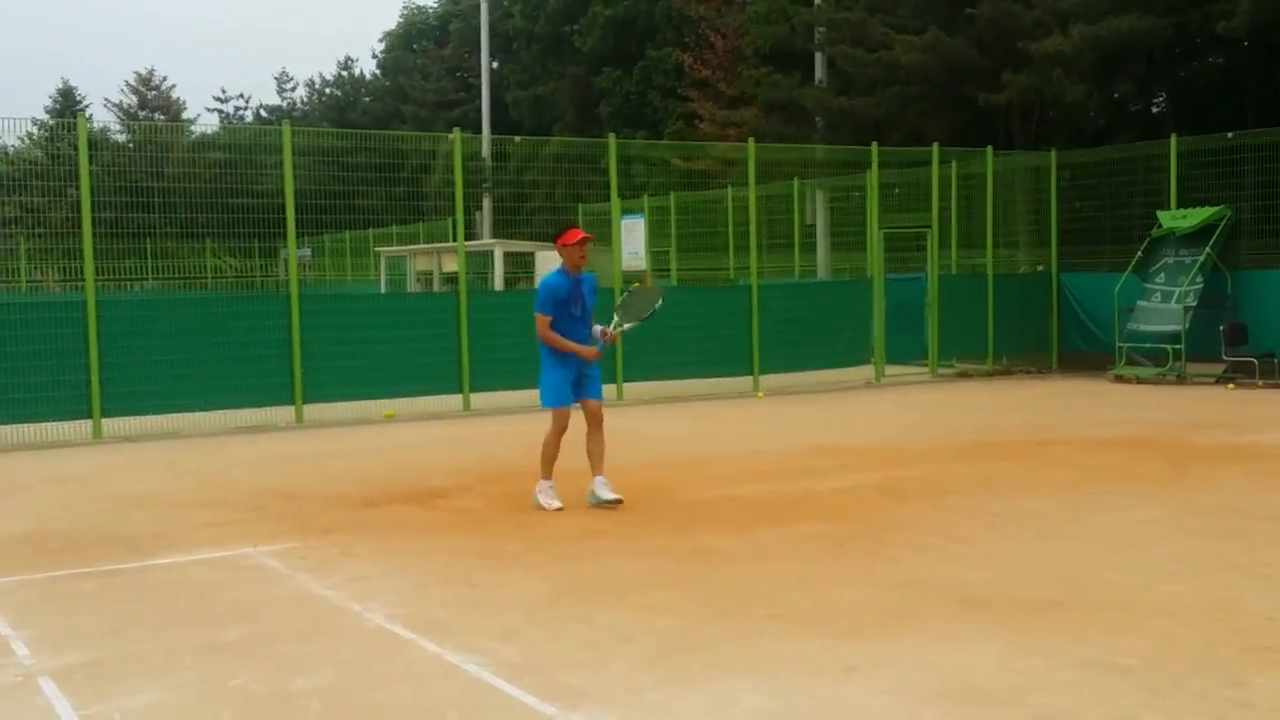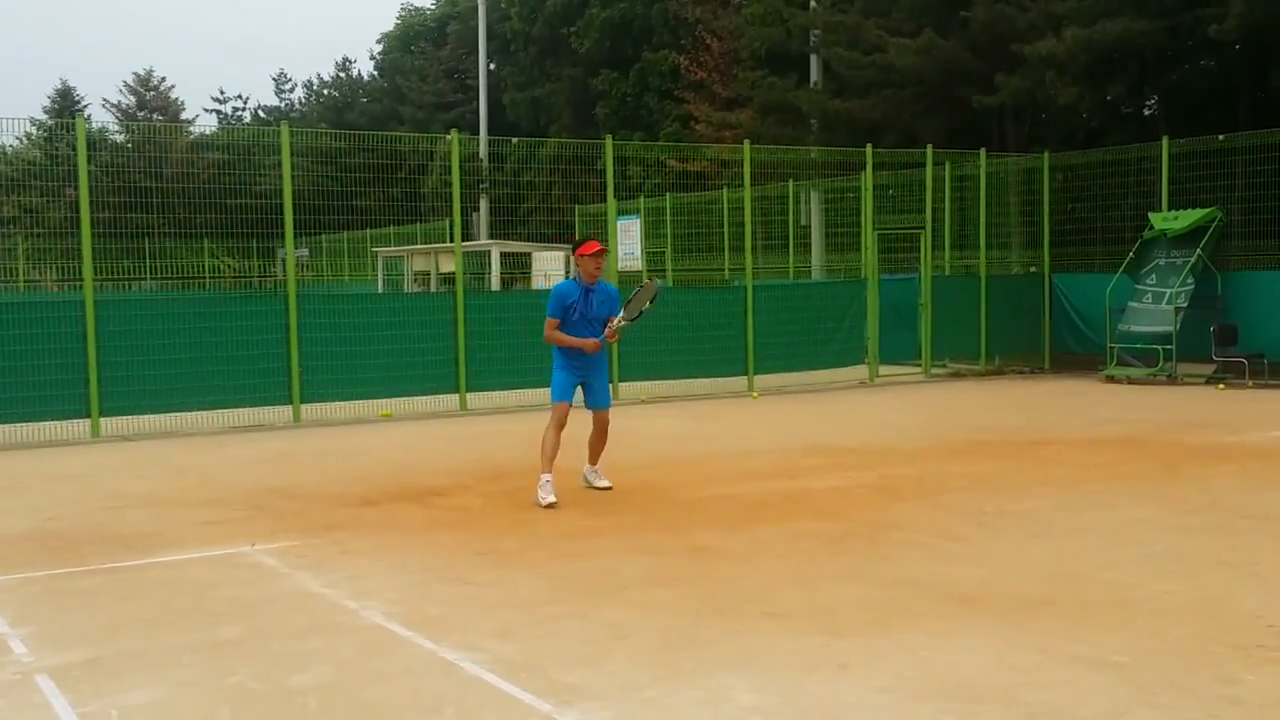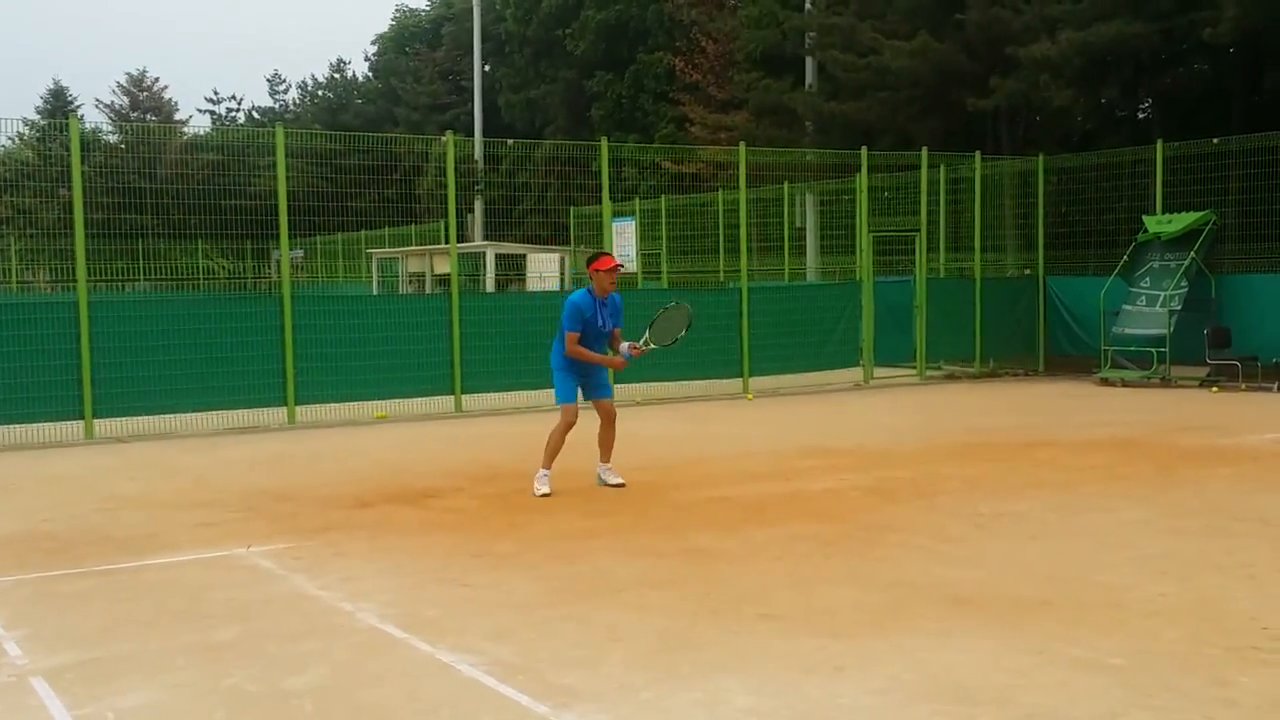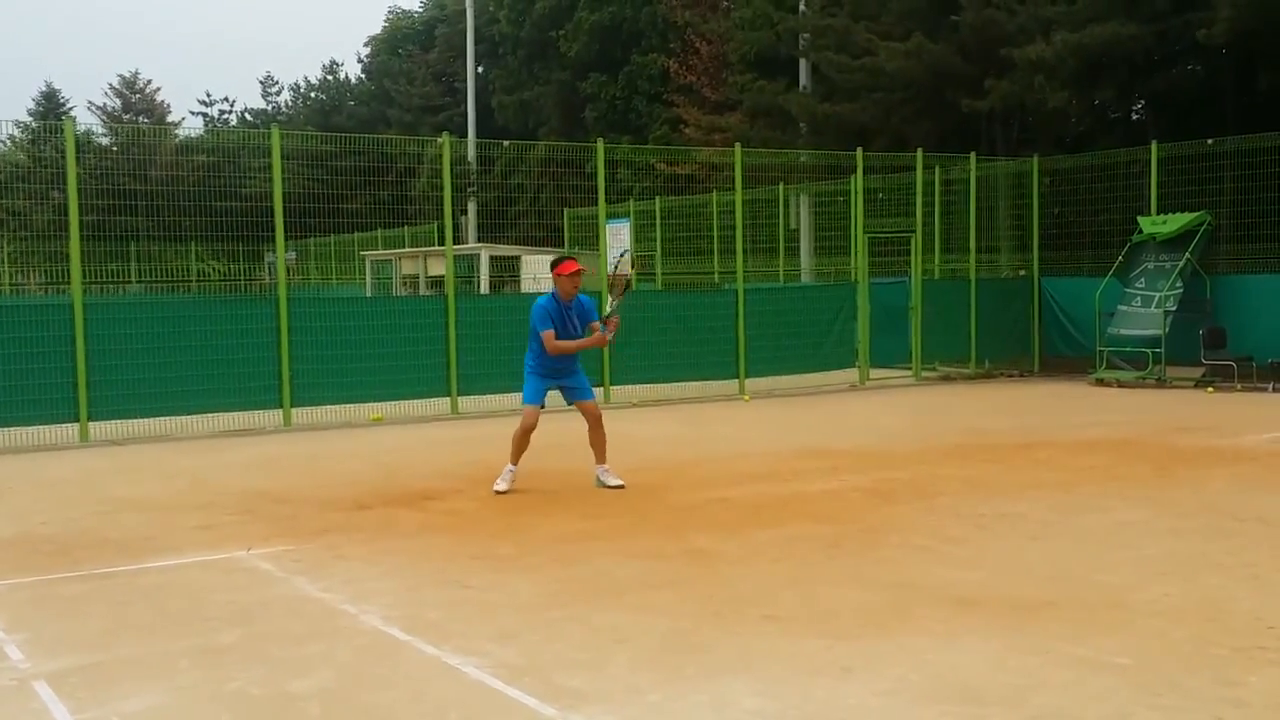
dt=0.4s
person 1, frame 1
left shoulder: (589, 281)
right shoulder: (550, 285)
right elbow: (542, 331)
left wrist: (601, 333)
right wrist: (579, 349)
left hip: (586, 361)
right hip: (558, 361)
left knee: (595, 418)
right knee: (560, 423)
left ankle: (599, 486)
right ankle: (544, 487)
person 1, frame 2
left shoulder: (610, 292)
right shoulder: (562, 291)
left elbow: (612, 327)
right elbow: (549, 333)
left wrist: (612, 333)
right wrist: (582, 343)
left hip: (597, 365)
right hip: (566, 364)
left knee: (602, 422)
right knee: (558, 418)
left ankle: (591, 470)
right ankle: (545, 483)
person 1, frame 3
left shoulder: (615, 301)
right shoulder: (576, 302)
left elbow: (614, 339)
right elbow: (571, 348)
left wrist: (626, 349)
right wrist: (608, 361)
left hip: (594, 364)
right hip: (566, 365)
left knee: (609, 414)
right knee: (568, 419)
left ankle: (605, 469)
right ankle: (543, 474)
person 1, frame 4
left shoulder: (586, 303)
right shoulder: (543, 306)
left elbow: (597, 337)
right elbow: (552, 347)
left wrist: (608, 331)
right wrist: (589, 342)
left hip: (570, 369)
right hip: (539, 370)
left knee: (594, 415)
right knee: (528, 423)
left ankle: (602, 470)
right ankle: (509, 472)
